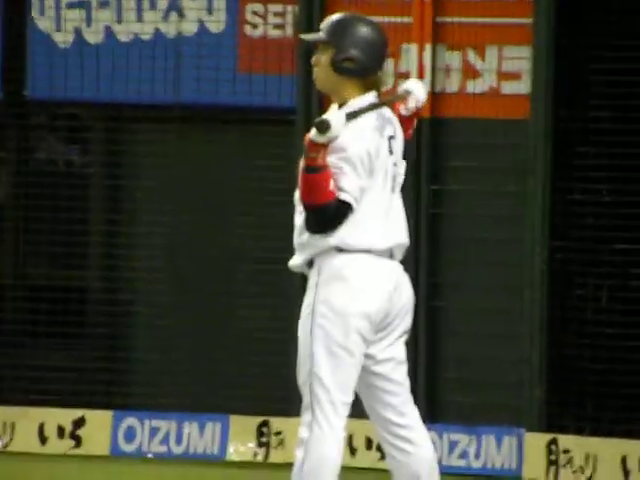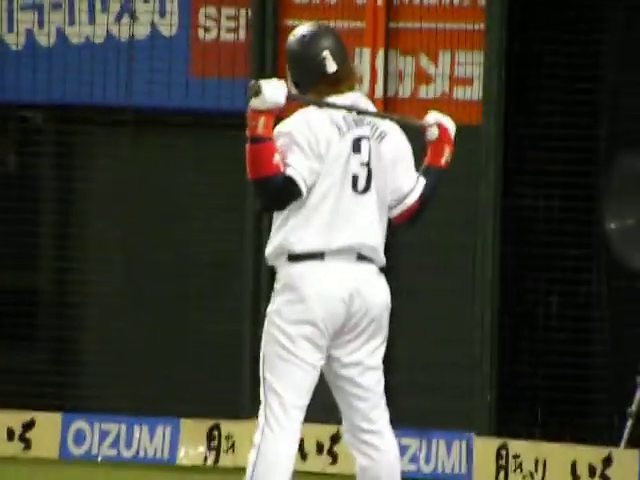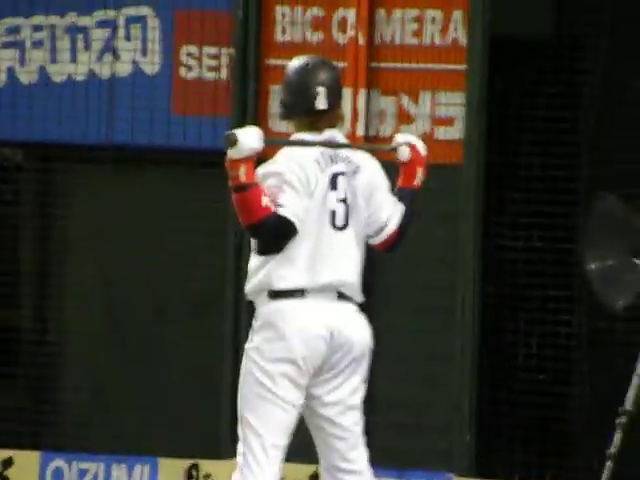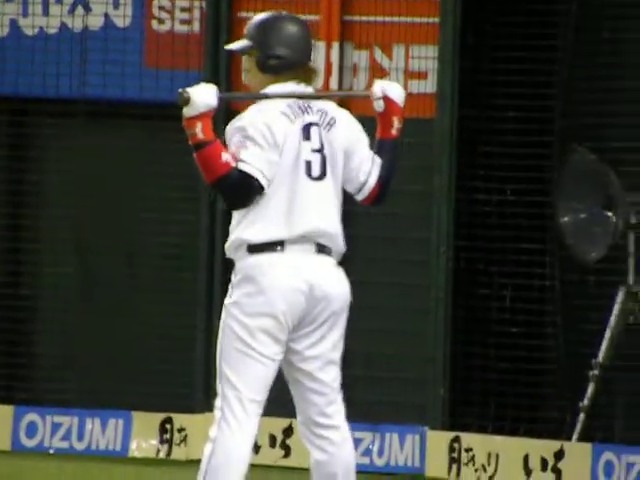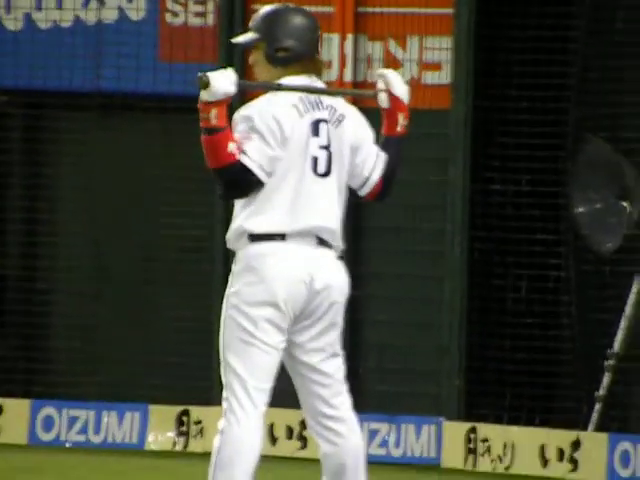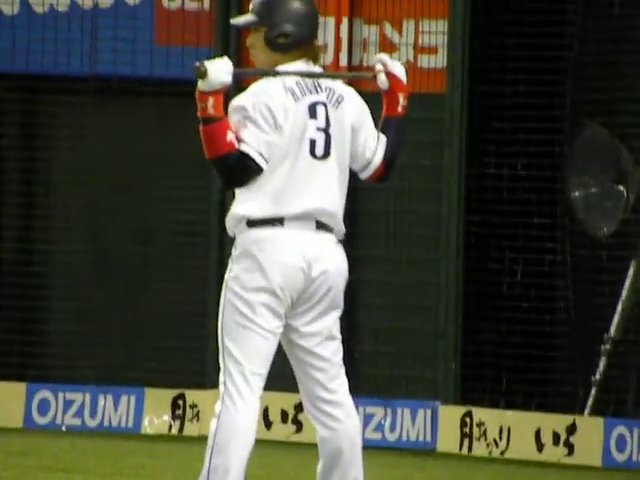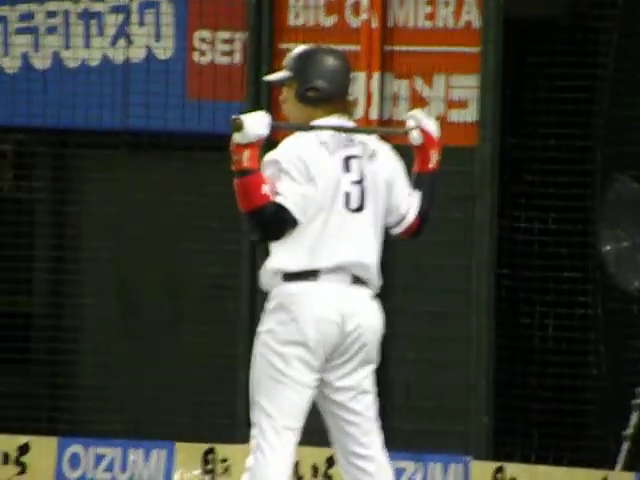
dt=0.7s
person 1, frame 1
left shoulder: (348, 132)
right shoulder: (384, 119)
left elbow: (323, 218)
left wrist: (316, 149)
left hip: (344, 279)
right hip: (387, 278)
left knee: (325, 411)
right knee: (397, 411)
person 1, frame 2
left shoulder: (306, 124)
right shoulder: (389, 133)
left elbow: (274, 193)
right elbow: (409, 208)
left wrist: (260, 121)
right wrist: (440, 150)
left hip: (309, 281)
right hip: (366, 284)
left knee: (280, 413)
right knee: (368, 415)
person 1, frame 3
left shoulder: (288, 163)
right shoulder: (365, 165)
left elbow: (270, 236)
right elbow: (390, 236)
left wrist: (241, 169)
right wrist: (412, 171)
left hip: (289, 319)
right hip: (346, 321)
person 1, frame 4
left shoulder: (261, 117)
right shoulder: (339, 119)
left elbow: (236, 190)
right elbow: (376, 188)
left wrist: (199, 125)
right wrist: (390, 120)
left hip: (268, 274)
right hip: (324, 276)
left knee: (237, 409)
right knee: (325, 412)
person 1, frame 5
left shoulder: (266, 110)
right shoulder: (346, 115)
left elbow: (236, 182)
right elbow: (378, 185)
left wrist: (213, 111)
right wrist: (396, 114)
left hip: (268, 265)
right hip: (324, 268)
left knee: (244, 402)
right knee: (331, 402)
person 1, frame 6
left shoulder: (262, 96)
right shoulder: (346, 99)
left elbow: (235, 171)
right elbow: (380, 167)
left wrist: (211, 102)
right wrist: (395, 98)
left hip: (268, 250)
right hip: (324, 254)
left knee: (239, 385)
right knee: (329, 389)
person 1, frame 7
left shoulder: (297, 149)
right shoulder: (380, 153)
left elbow: (270, 224)
right elbow: (413, 222)
left wrist: (245, 155)
right wrist: (427, 154)
left hip: (302, 303)
right hip: (359, 306)
left knee: (273, 435)
right knee: (362, 442)
